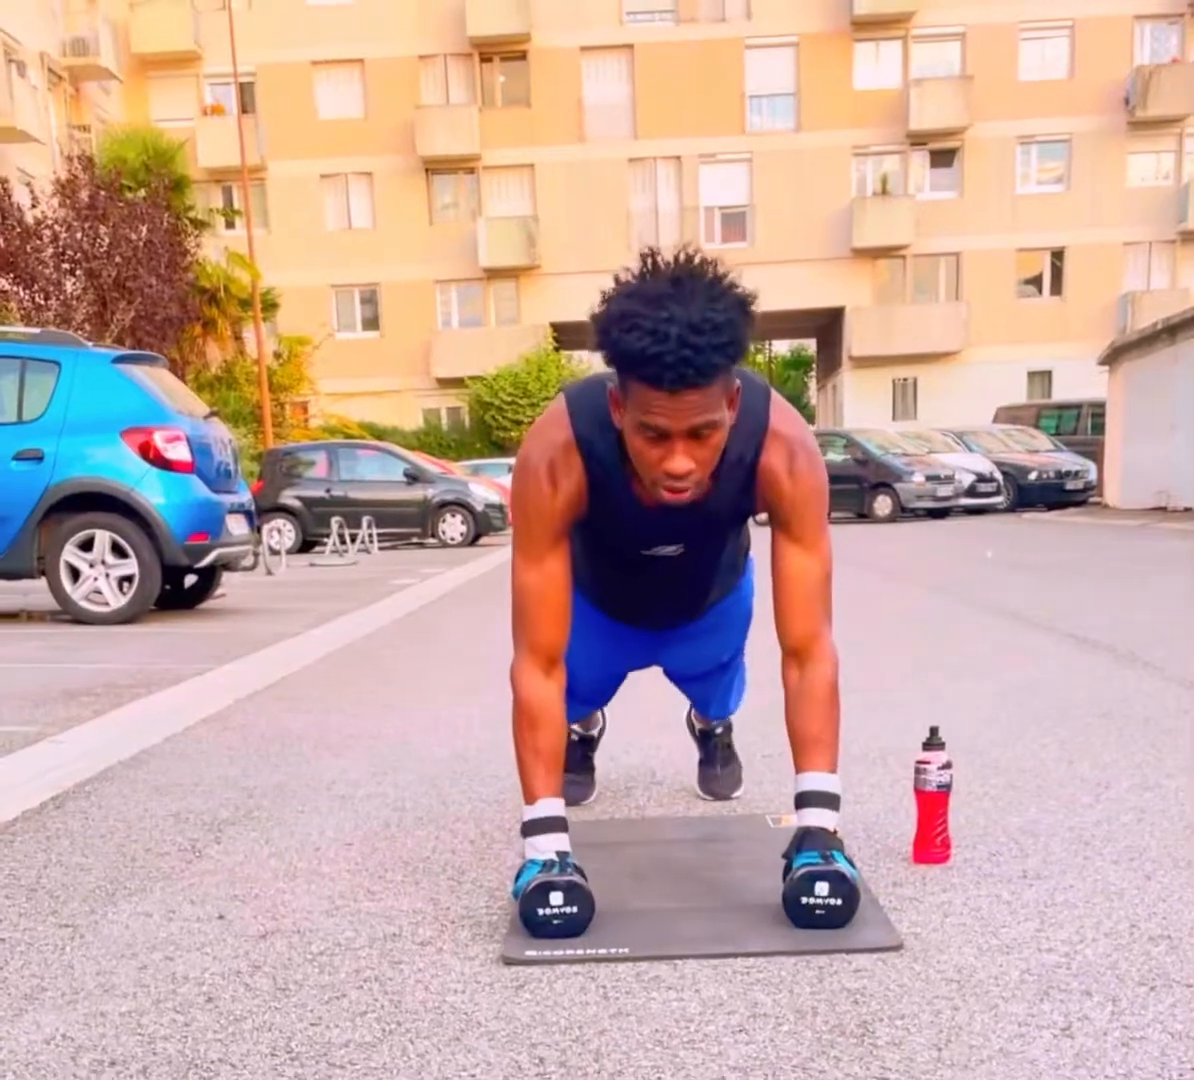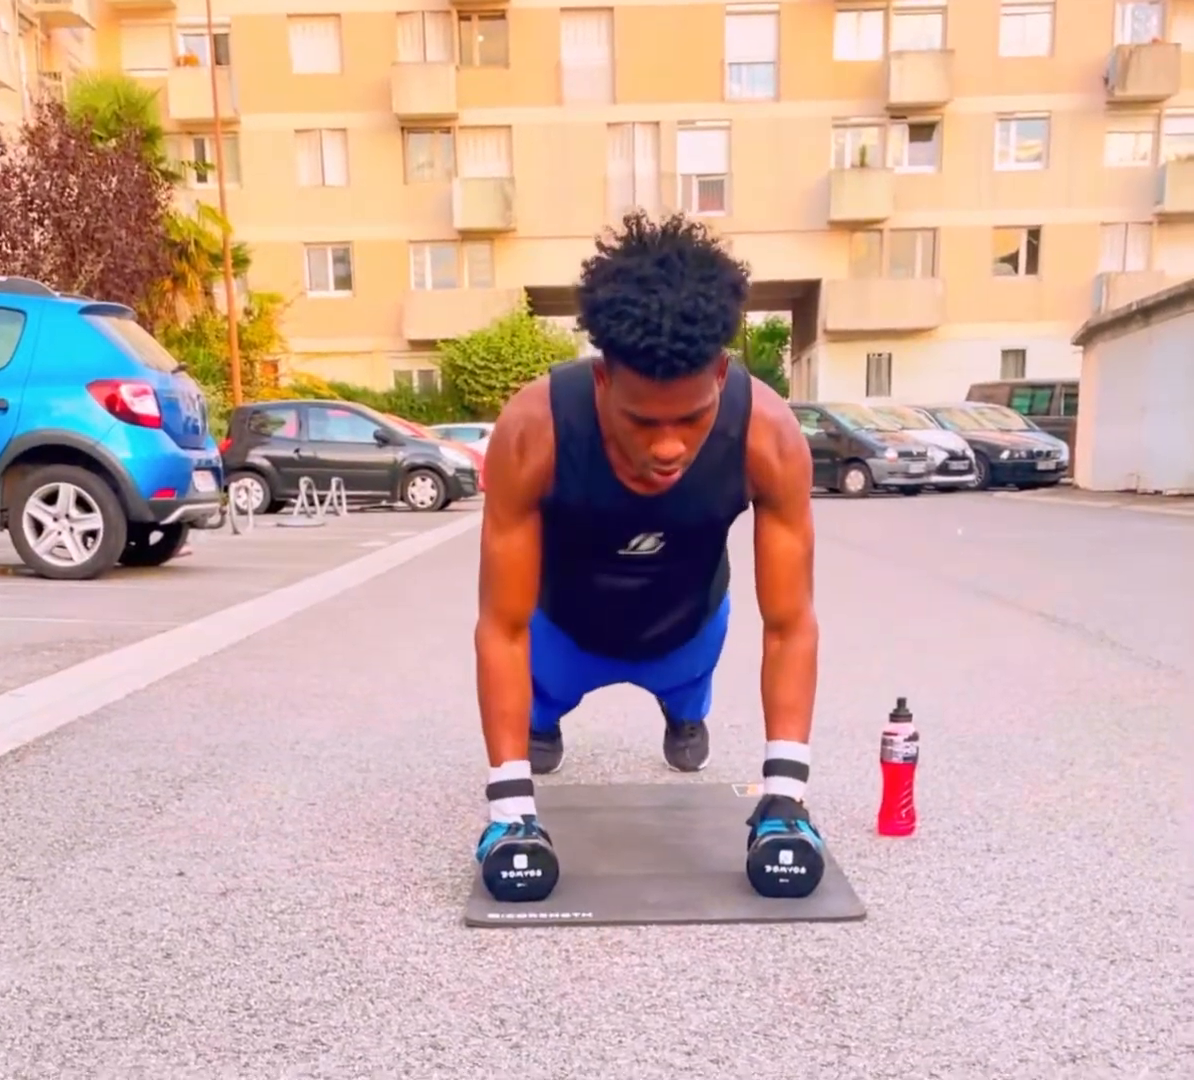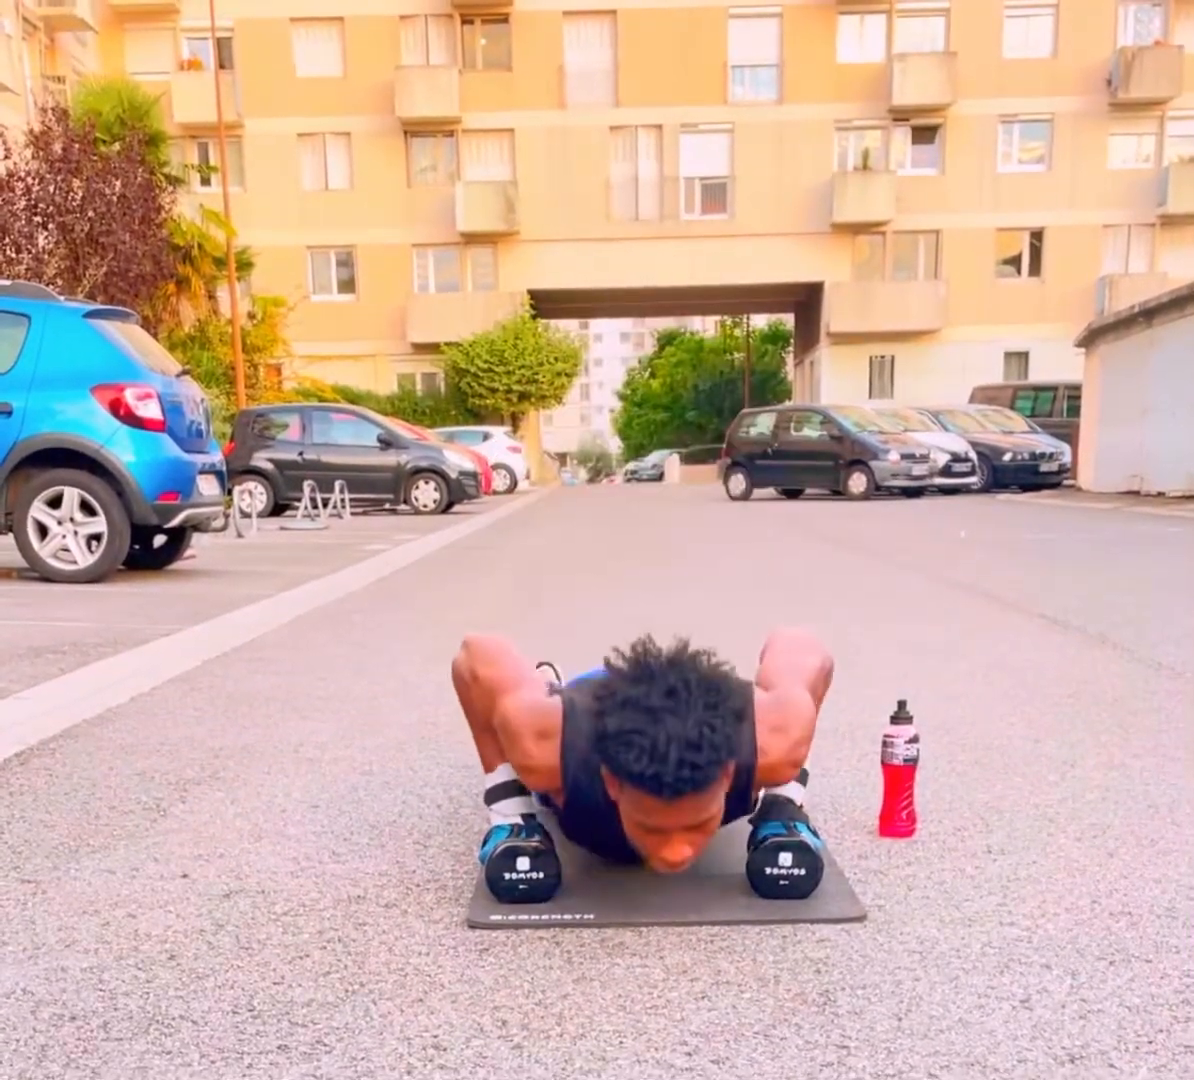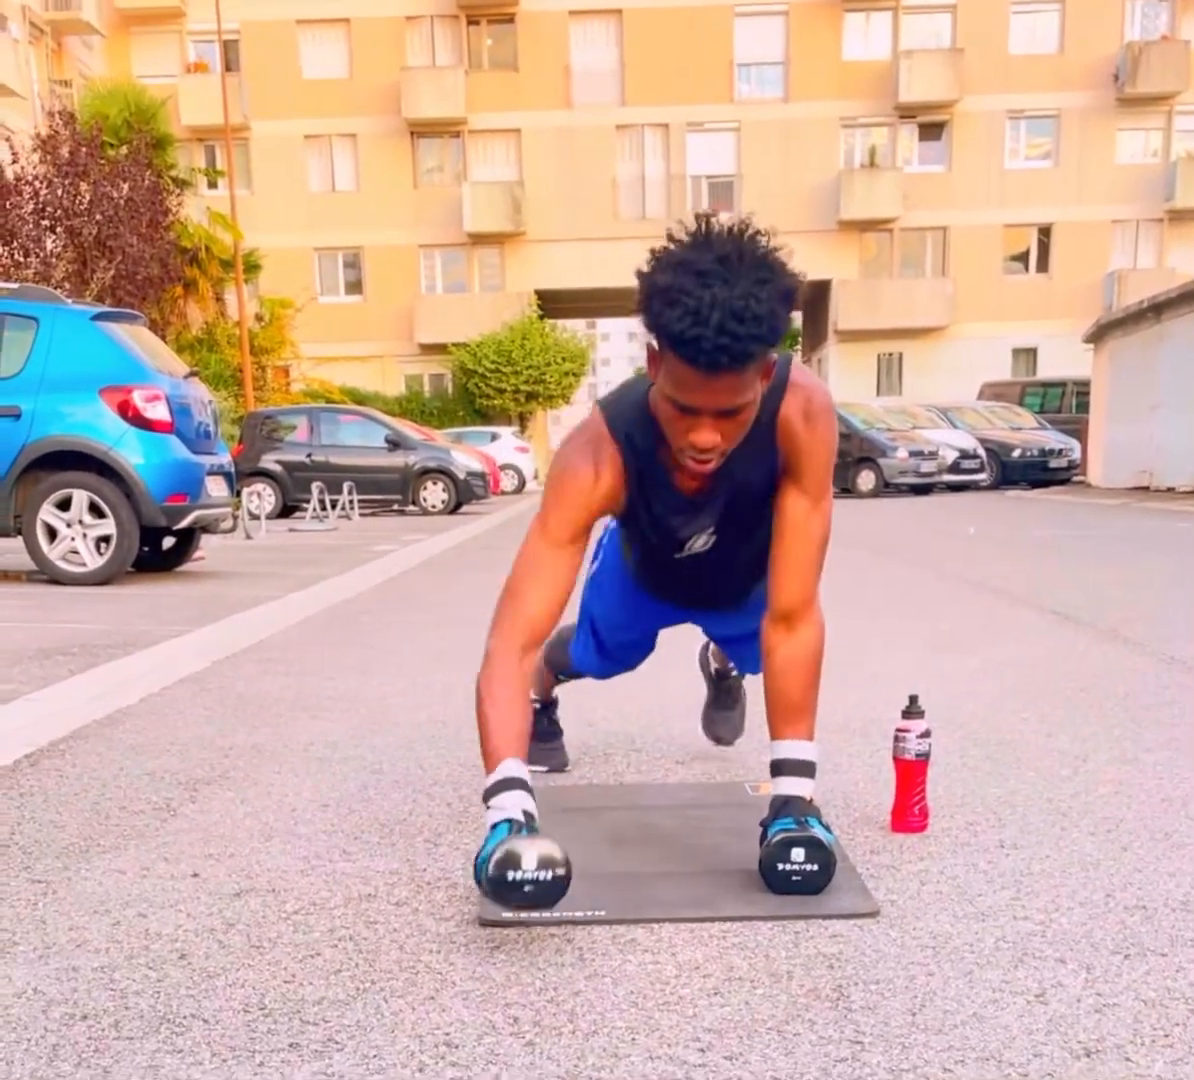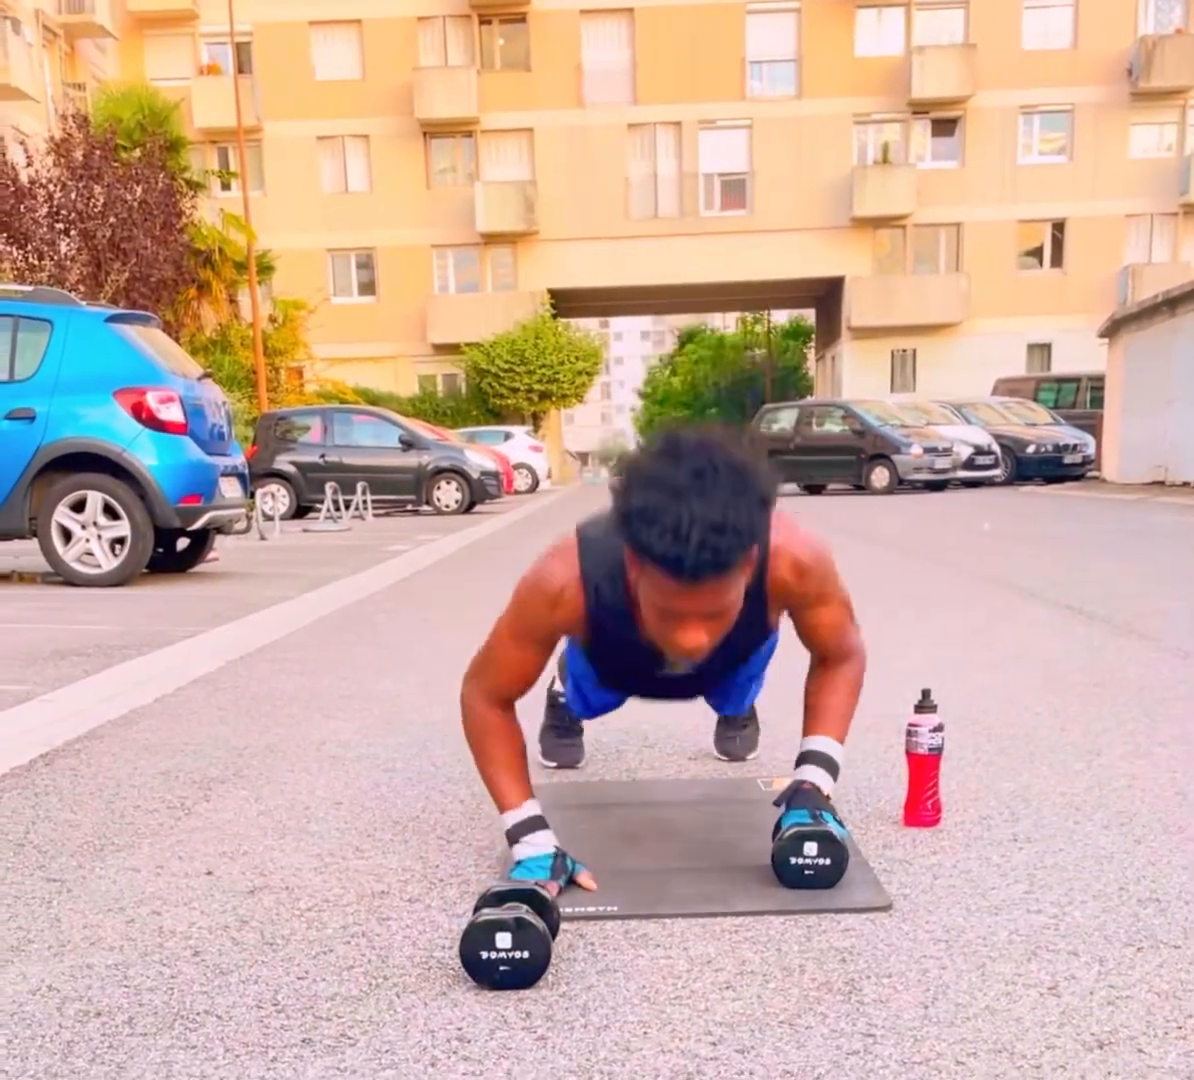
dt=1s
person 1, frame 1
left shoulder: (784, 448)
right shoulder: (556, 453)
left elbow: (808, 650)
right elbow: (538, 663)
left wrist: (818, 821)
right wrist: (545, 838)
left hip: (712, 595)
right hip: (598, 601)
left ankle: (713, 730)
right ankle: (581, 730)
person 1, frame 2
left shoulder: (769, 435)
right shoulder: (533, 430)
left elbow: (789, 624)
right elbow: (503, 627)
left wrist: (784, 791)
right wrist: (510, 804)
left hip: (688, 624)
right hip: (567, 626)
left knee: (686, 702)
right knee: (541, 709)
left ankle: (683, 713)
right ankle: (542, 723)
person 1, frame 3
left shoulder: (773, 741)
right shoulder: (544, 748)
left elbow: (810, 655)
right elbow: (473, 660)
left wrist: (784, 798)
right wrist: (507, 806)
person 1, frame 4
left shoulder: (802, 412)
right shoulder: (600, 452)
left elbow: (792, 616)
right elbow: (511, 641)
left wrist: (794, 789)
right wrist: (509, 800)
left hip: (747, 574)
right hip: (644, 567)
left knee: (748, 650)
right knee: (598, 655)
left ankle: (722, 664)
right ankle: (542, 694)
person 1, frame 5
left shoulder: (792, 557)
right shoulder: (568, 581)
left elbow: (843, 654)
right elbow: (484, 696)
left wrist: (813, 783)
right wrist: (531, 839)
left ankle: (736, 706)
right ankle: (564, 690)
